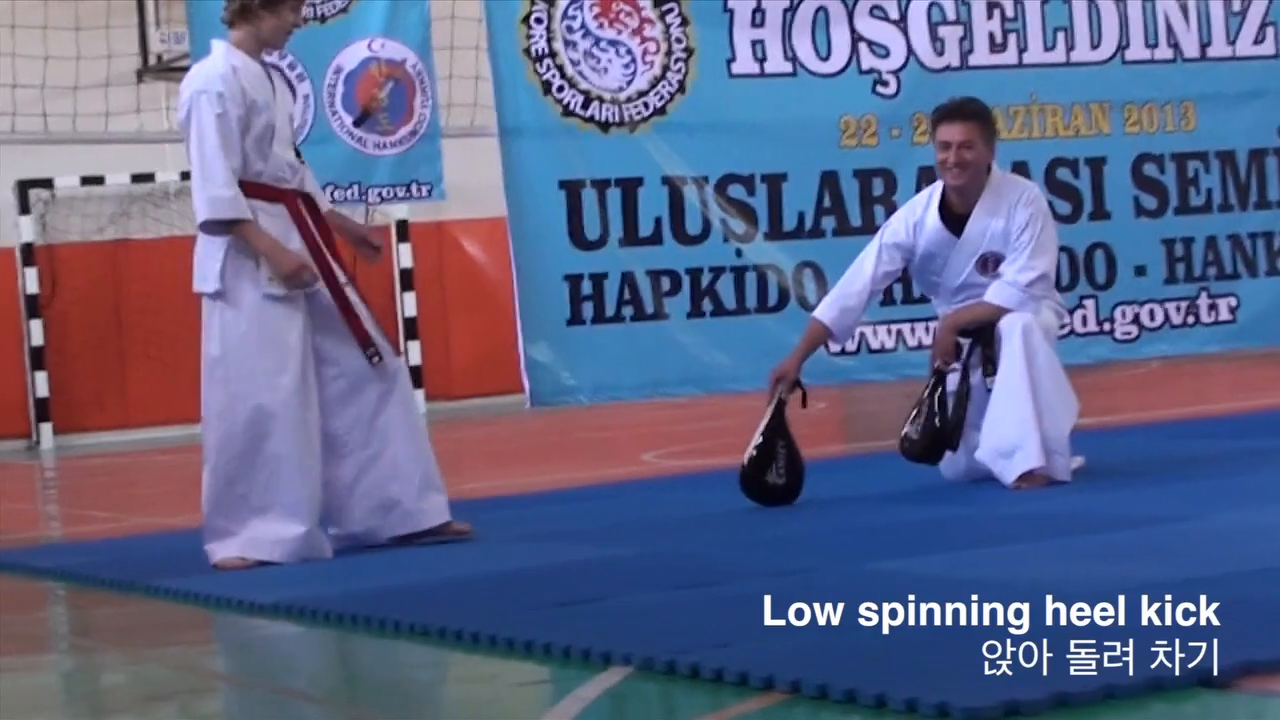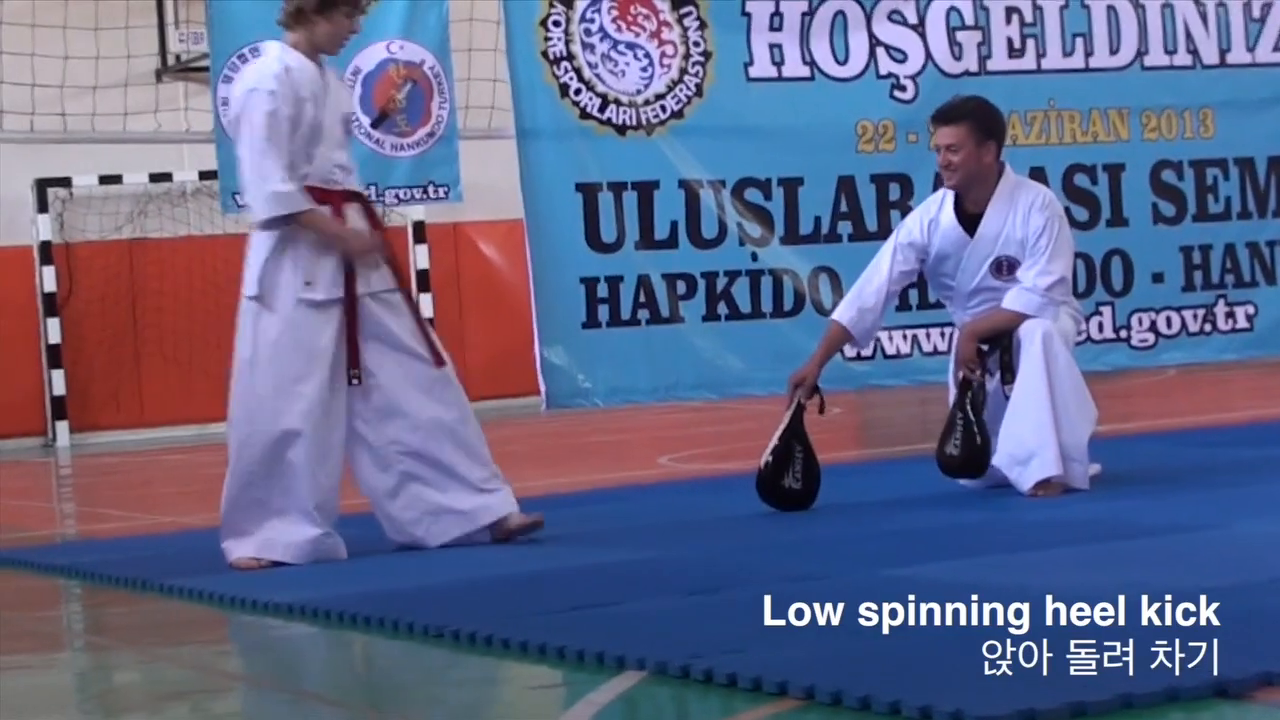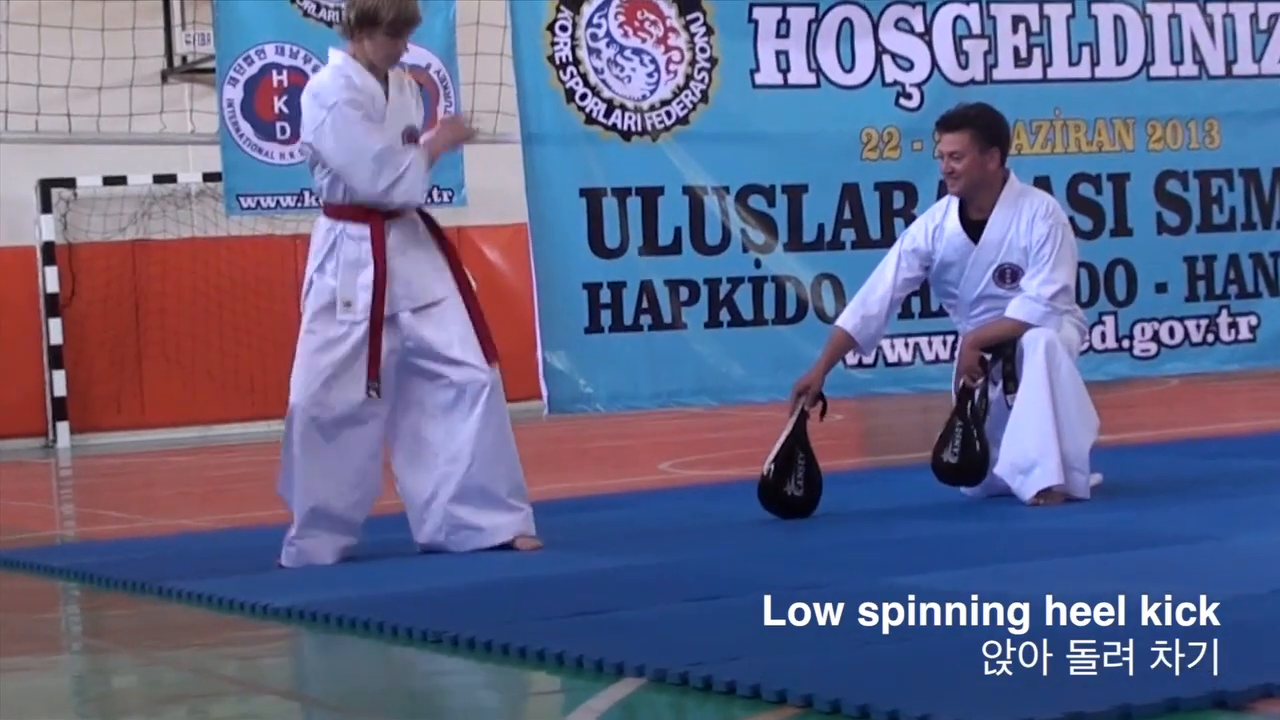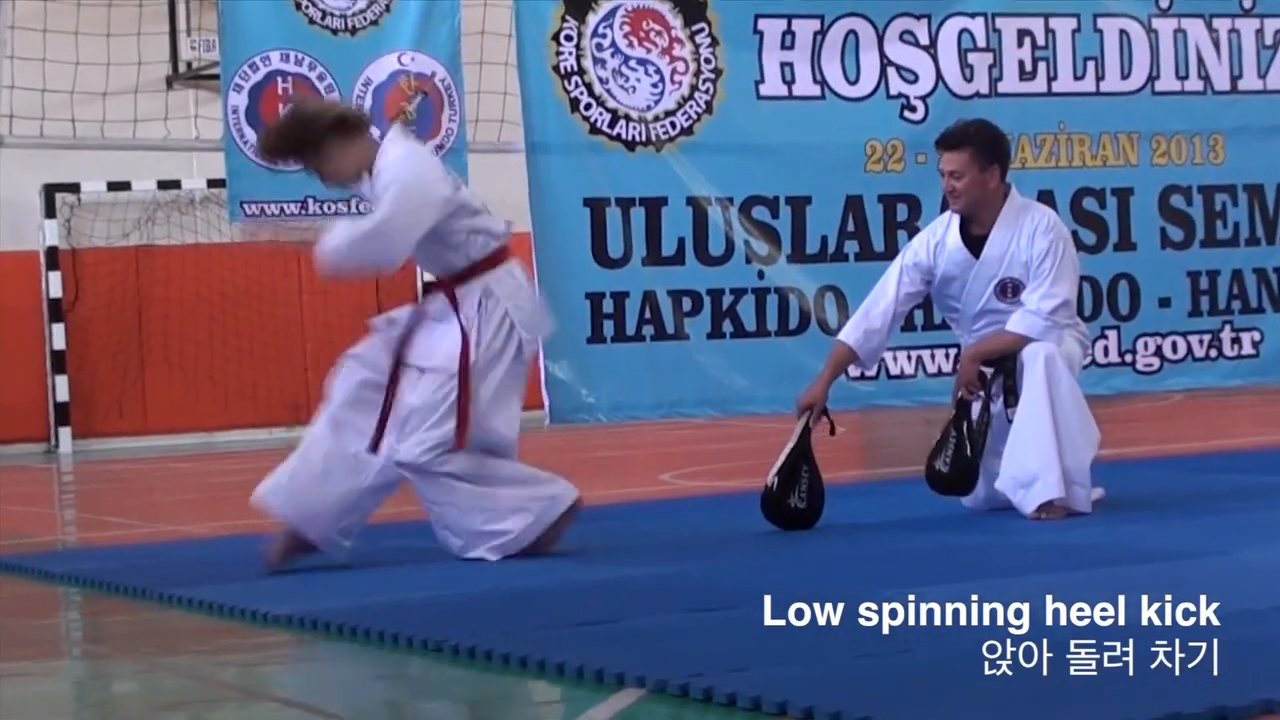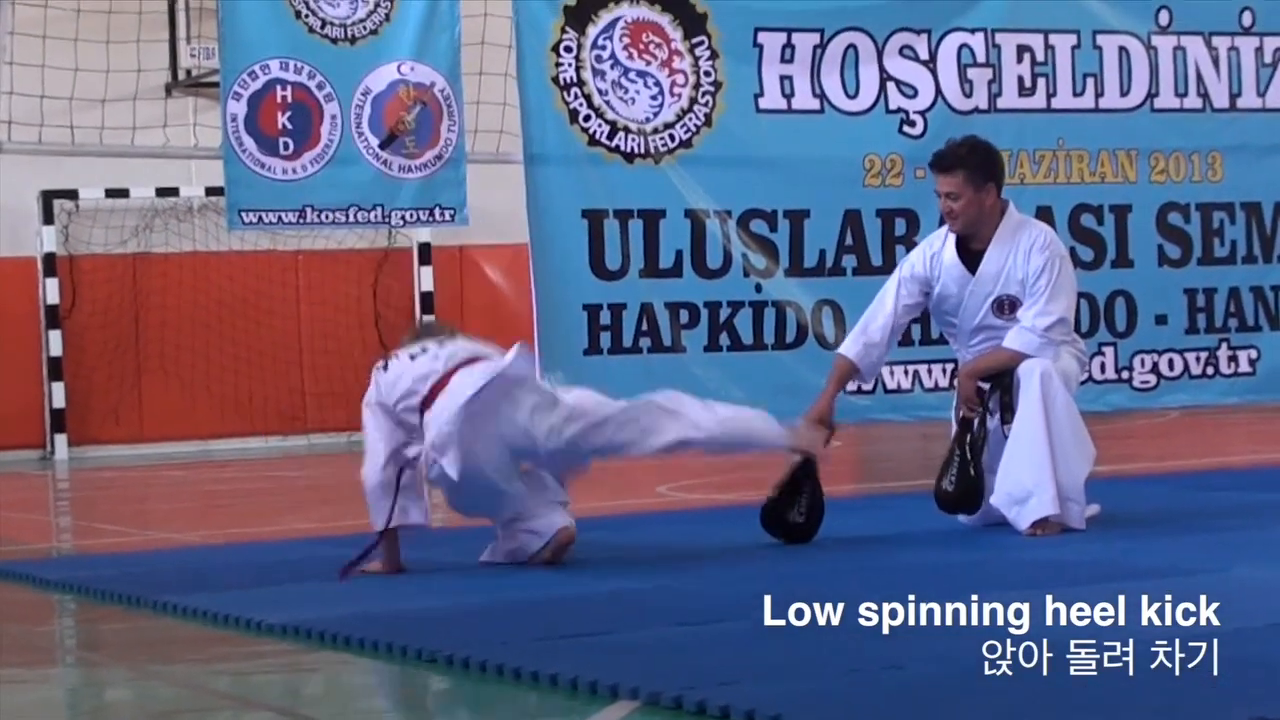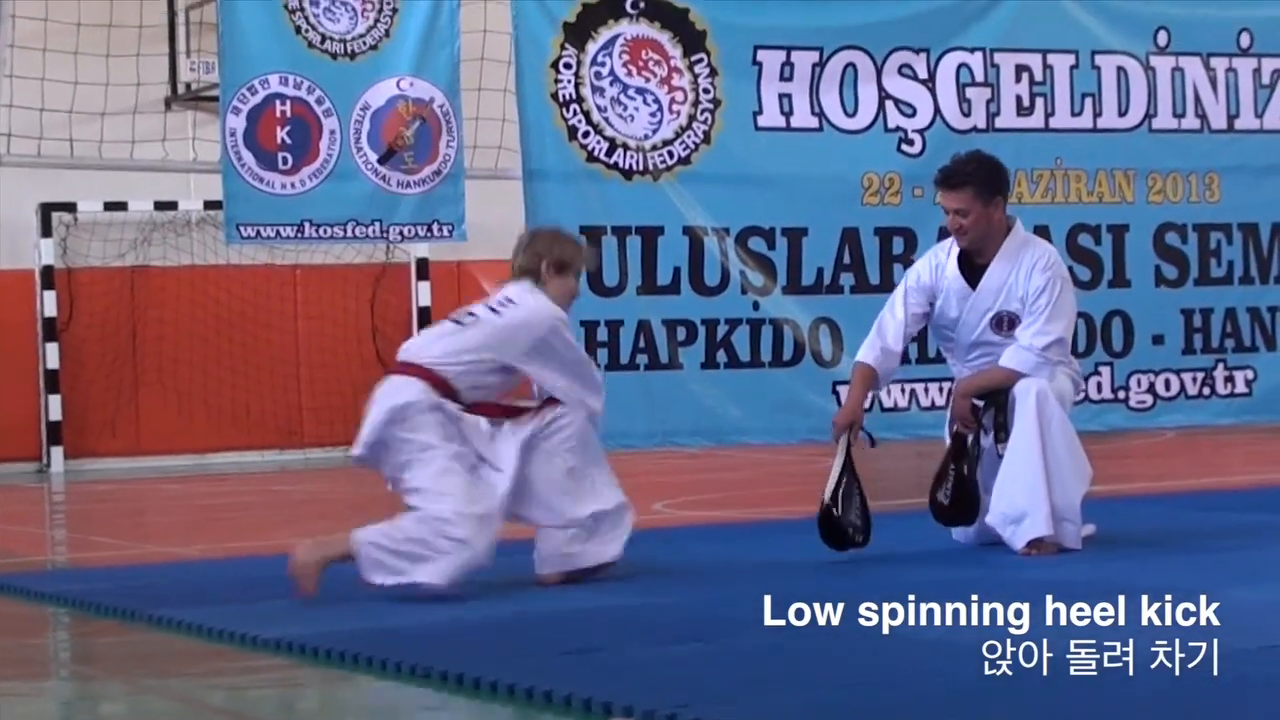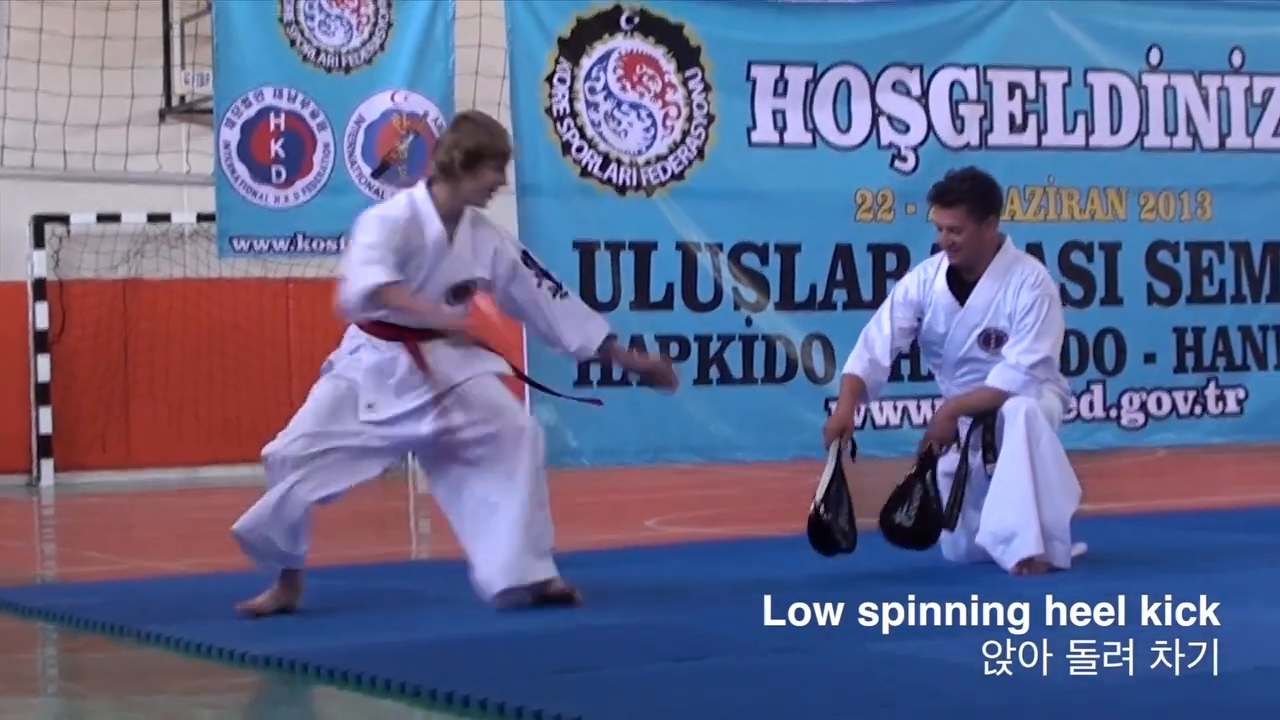
dt=0.3s
person 1, frame 1
left shoulder: (271, 79)
right shoulder: (215, 79)
right elbow: (215, 183)
left wrist: (337, 222)
right wrist: (268, 247)
left hip: (299, 242)
right hip: (248, 254)
left knee: (366, 370)
right knee: (257, 395)
left ankle: (408, 511)
right ankle: (254, 531)
person 1, frame 2
left shoulder: (328, 81)
right shoulder: (267, 80)
right elbow: (267, 184)
right wrist: (336, 234)
left hip: (348, 249)
right hip: (295, 256)
left knee: (412, 376)
right knee: (282, 399)
left ankle: (480, 511)
right ankle: (267, 533)
person 1, frame 3
left shoulder: (403, 88)
right shoulder: (328, 93)
right elbow: (379, 172)
right wrist: (432, 141)
left hip: (410, 249)
right hip: (346, 257)
left knee: (468, 379)
right knee: (322, 401)
left ankle: (494, 521)
right ankle: (321, 536)
person 1, frame 4
left shoulder: (403, 174)
right shoulder: (390, 165)
left wrist: (329, 247)
left hip: (485, 306)
right hip: (453, 305)
left knee: (430, 445)
right knee: (360, 390)
left ankle: (543, 507)
right ankle: (310, 518)
person 1, frame 5
left shoulder: (383, 380)
right shoulder: (471, 350)
left elbow: (382, 472)
left wrist: (389, 555)
left hip: (448, 424)
right knee: (642, 421)
right ankle: (790, 437)
person 1, frame 6
left shoulder: (507, 313)
right shoulder: (542, 317)
right elbow: (587, 392)
right hip: (419, 413)
left knee: (564, 422)
right knee: (463, 529)
left ankle: (566, 554)
right ankle: (330, 551)
person 1, frame 7
left shoulder: (488, 239)
right shoulder: (390, 219)
left elbow: (547, 303)
right elbow: (364, 280)
left wrist: (628, 357)
right wrist: (426, 308)
left hip: (444, 361)
right hip: (372, 364)
left knee: (513, 438)
right knee: (295, 456)
left ankle: (529, 574)
right ankle: (286, 579)
person 2, frame 1
left shoulder: (1023, 200)
right shoulder: (916, 216)
left elbow: (1023, 289)
right elbow: (854, 288)
left wrist: (951, 322)
right wrist: (797, 358)
left hip: (1022, 319)
right hip: (960, 339)
left knee: (1017, 328)
right knee: (959, 466)
left ankle: (1035, 458)
person 2, frame 2
left shoulder: (1036, 204)
right shoulder: (929, 218)
left elbow: (1042, 295)
right elbow: (871, 291)
left wrist: (972, 331)
right wrist: (817, 361)
left hip: (1039, 322)
right hip: (976, 340)
left knee: (1038, 337)
left ankle: (1052, 466)
person 2, frame 3
left shoulder: (1039, 213)
right shoulder: (934, 225)
left elbow: (1045, 303)
right elbow: (876, 298)
left wrist: (974, 340)
right wrist: (821, 368)
left hip: (1044, 332)
right hip: (980, 350)
left knee: (1041, 345)
right knee: (979, 481)
left ankle: (1054, 475)
person 2, frame 4
left shoulder: (1040, 227)
right shoulder: (935, 240)
left elbow: (1045, 318)
right elbow: (877, 311)
left wrist: (973, 353)
right wrist: (823, 382)
left hip: (1047, 345)
right hip: (982, 367)
left knee: (1041, 359)
right knee: (982, 495)
left ankle: (1055, 489)
person 2, frame 5
left shoulder: (1038, 243)
right shoulder: (932, 253)
left elbow: (1043, 333)
right elbow: (875, 327)
left wrist: (970, 370)
right wrist: (828, 395)
left hip: (1044, 363)
right hip: (976, 380)
left knee: (1033, 374)
right knee: (976, 511)
left ankle: (1051, 505)
person 2, frame 6
left shoulder: (1040, 262)
right shoulder: (935, 265)
left elbow: (1040, 355)
right elbow: (885, 337)
left wrist: (967, 387)
right wrist: (855, 400)
left hip: (1039, 383)
right hip: (971, 401)
left knee: (1032, 395)
right knee: (973, 531)
left ankle: (1045, 525)
person 2, frame 7
left shoulder: (1029, 280)
right shoulder: (923, 280)
left elbow: (1026, 373)
right elbow: (874, 348)
left wrist: (951, 409)
right wrist: (847, 407)
left hip: (1027, 400)
right hip: (963, 421)
left knee: (1022, 413)
right knee: (963, 550)
left ankle: (1037, 543)
